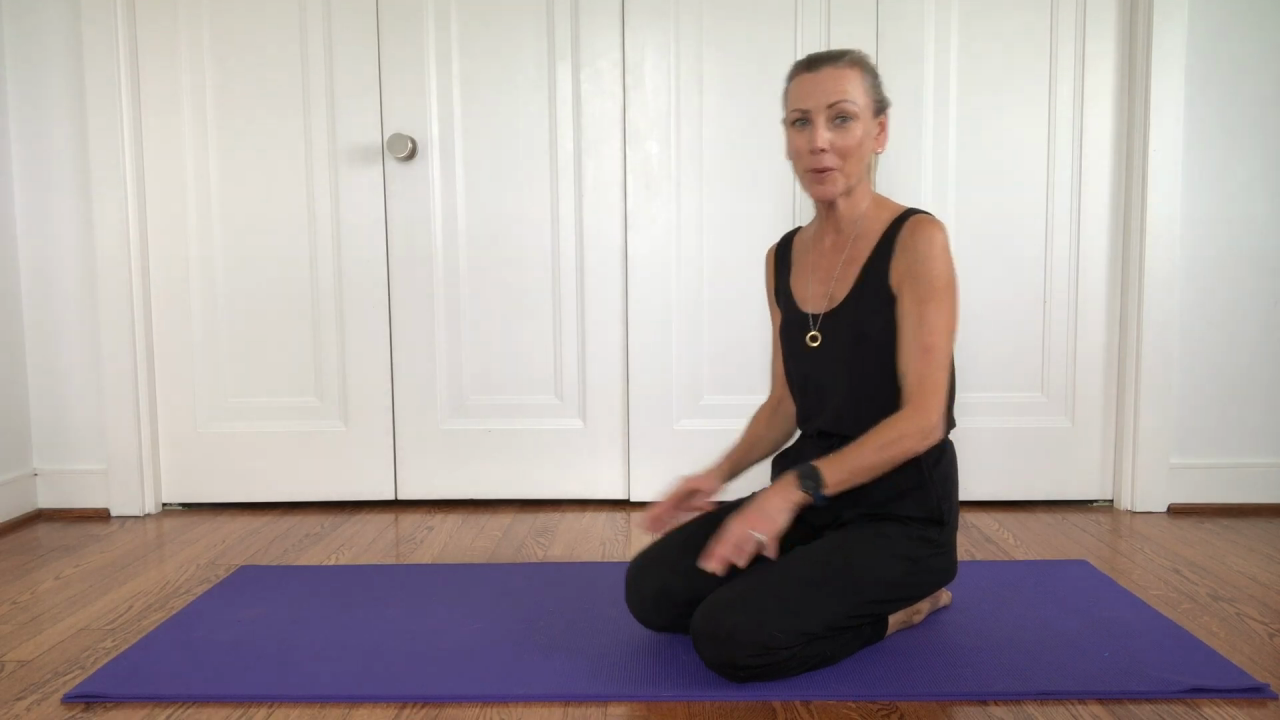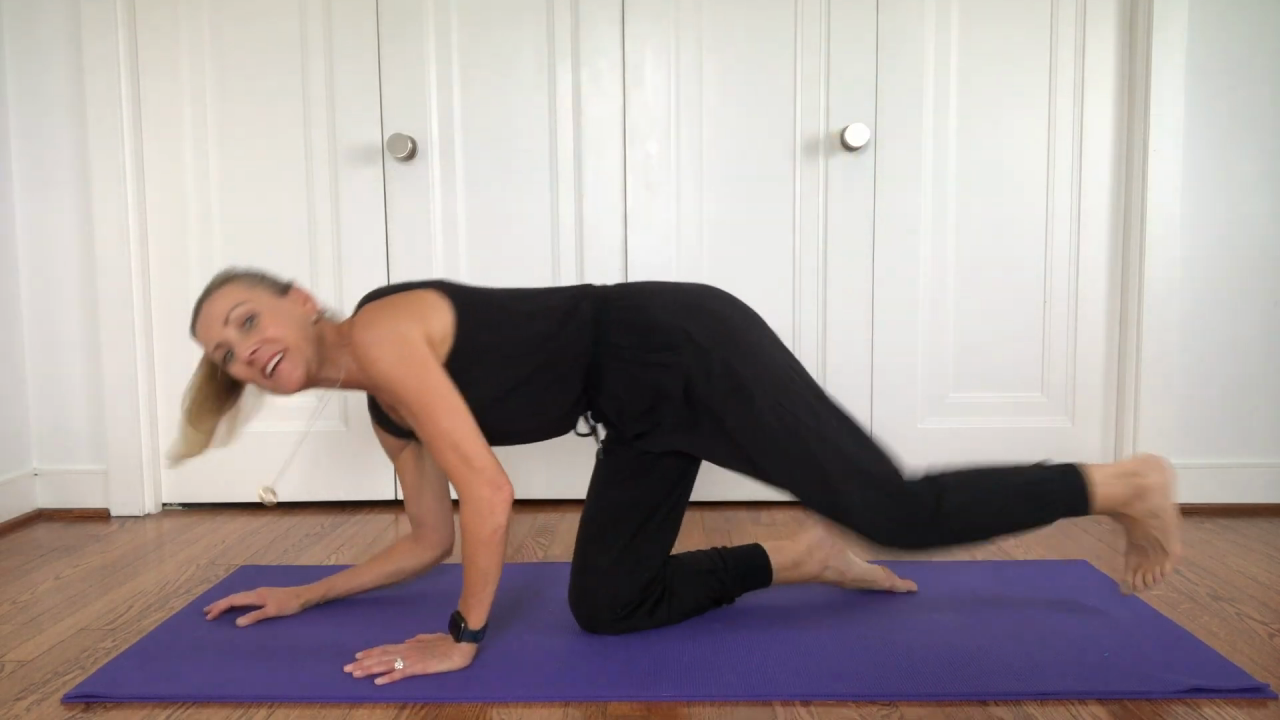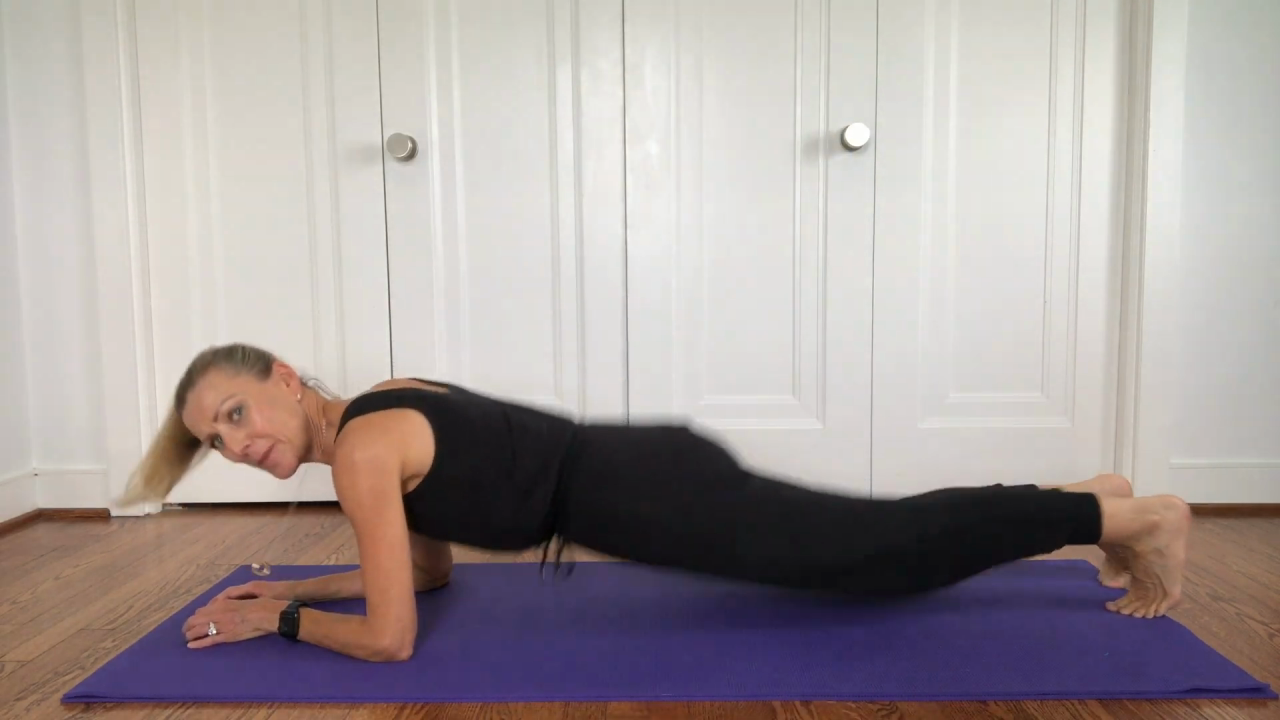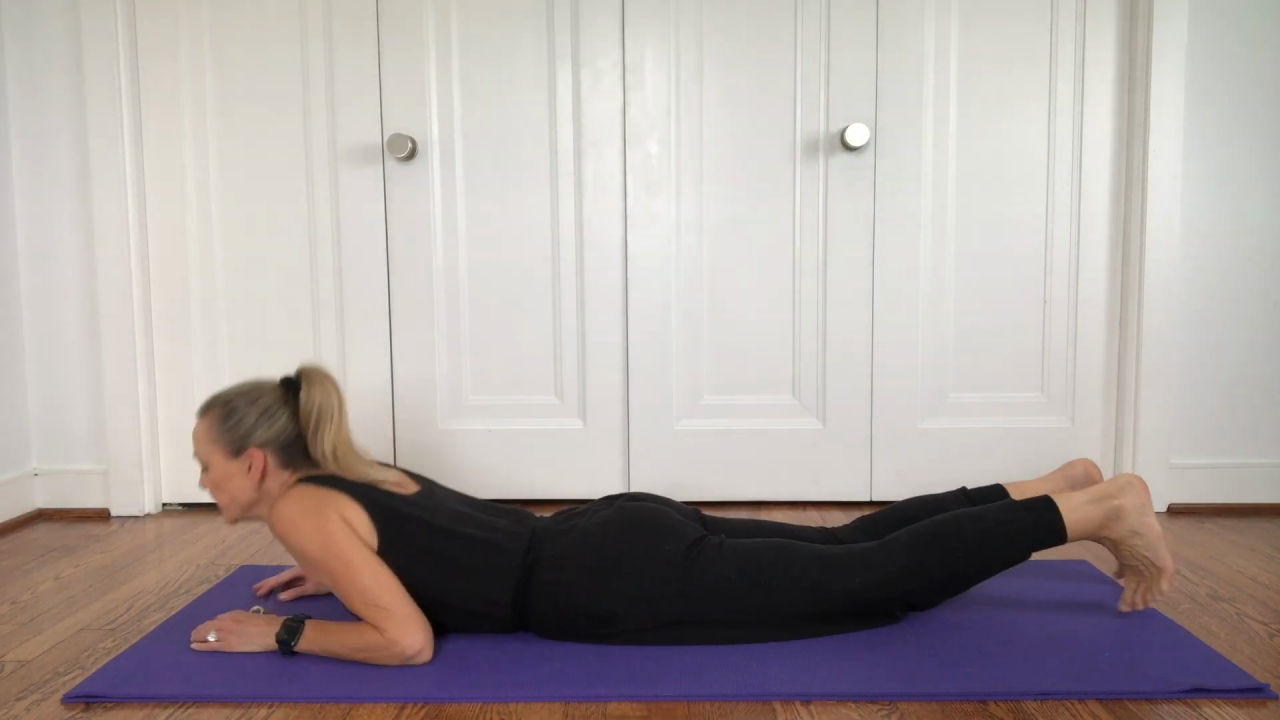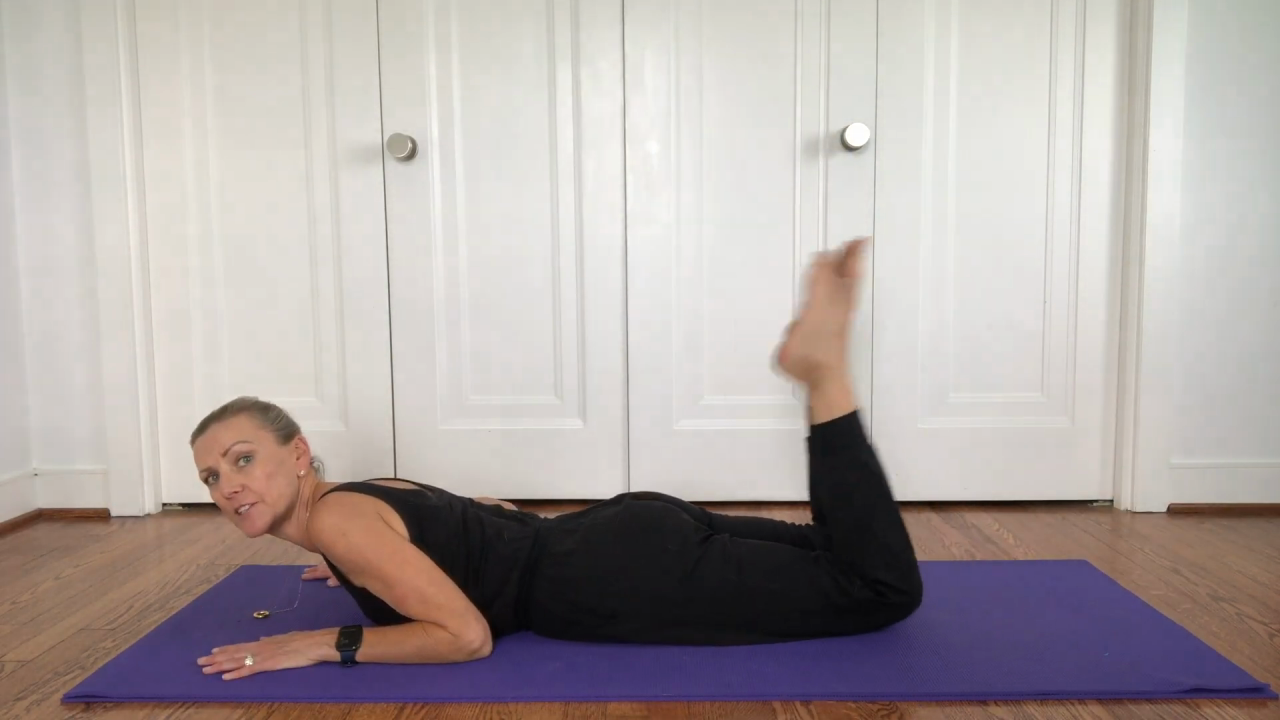
dt=1s
person 1, frame 1
left shoulder: (917, 241)
right shoulder: (783, 257)
left elbow: (922, 420)
left wrist: (792, 489)
right wrist: (719, 475)
left hip: (900, 511)
right hip: (808, 489)
left knee: (730, 636)
right knee: (653, 592)
left ankle: (903, 602)
right ankle: (819, 579)
person 1, frame 2
left shoulder: (377, 332)
right shoulder: (386, 406)
left elbow: (489, 495)
right elbow: (428, 541)
left wrist: (461, 636)
right wrist: (304, 596)
left hip: (685, 351)
right hip: (643, 404)
left knee: (891, 508)
right knee: (608, 609)
left ankle: (1118, 485)
right ankle: (800, 556)
person 1, frame 3
left shoulder: (359, 447)
right shoulder: (380, 415)
left elbow: (391, 636)
right elbow: (425, 567)
left wrist: (279, 620)
right wrist: (288, 586)
left hip: (646, 501)
right hip: (644, 475)
left knee: (893, 553)
right knee: (873, 534)
left ankle: (1129, 516)
right ankle: (1089, 501)
person 1, frame 4
left shoulder: (299, 507)
right shoulder: (358, 478)
left elbow: (409, 640)
left wrist: (281, 636)
right wrist: (338, 577)
left hip: (613, 587)
right hip: (622, 537)
left knee: (876, 578)
right knee: (851, 547)
left ankle: (1093, 509)
right ankle: (1050, 489)
person 1, frame 5
left shoulder: (337, 519)
right shoulder: (366, 496)
left elbow: (467, 636)
left wrist: (318, 643)
left hip: (623, 581)
right hip: (624, 534)
left knee: (886, 592)
right knee: (848, 556)
left ankle: (825, 368)
right ankle: (822, 359)
